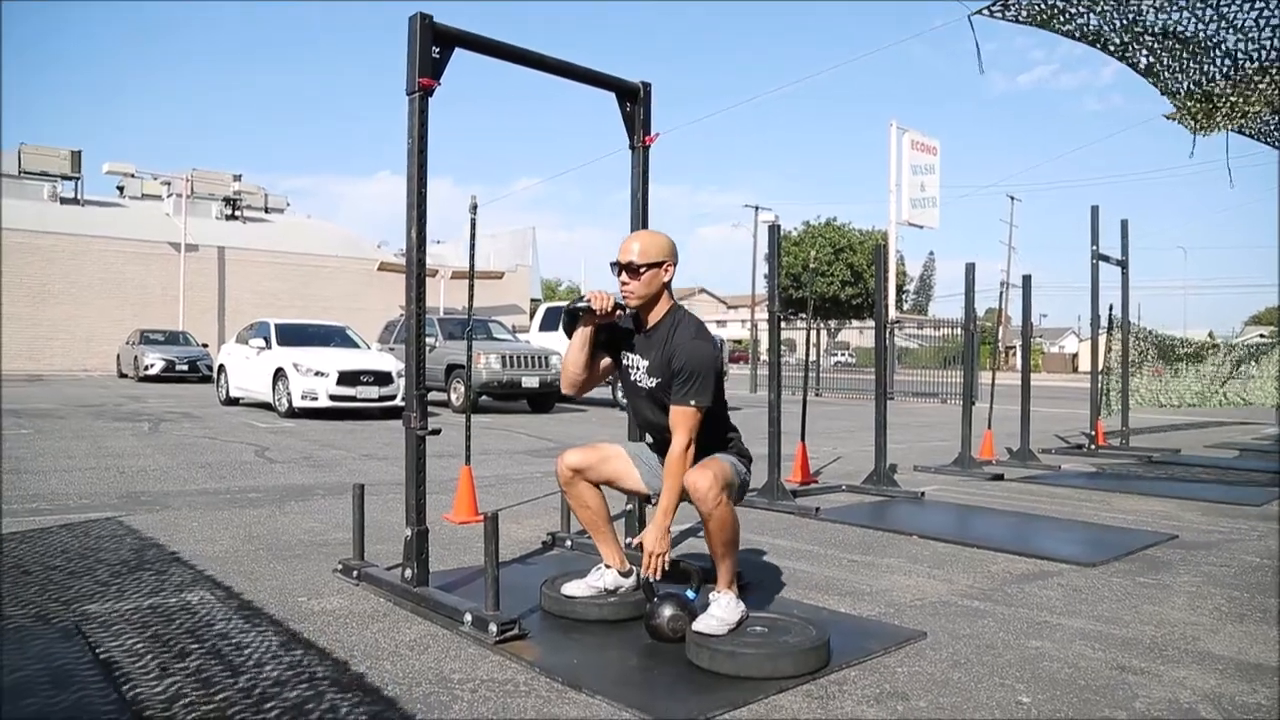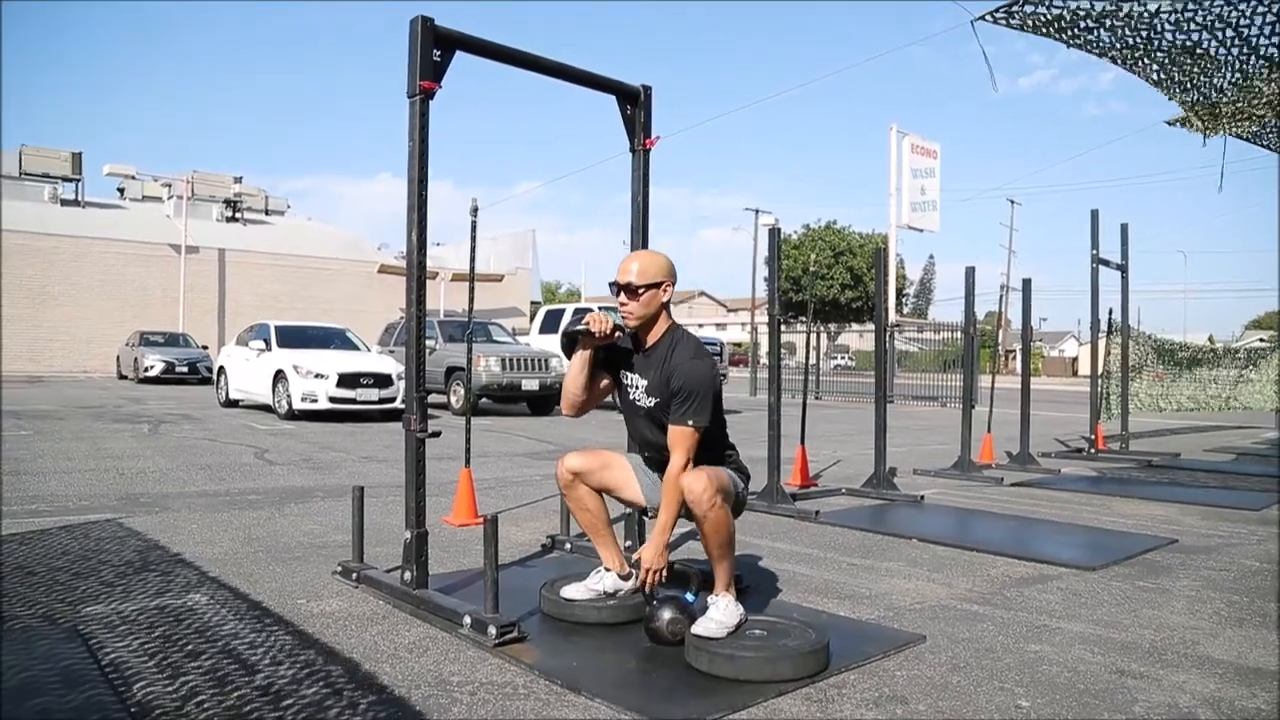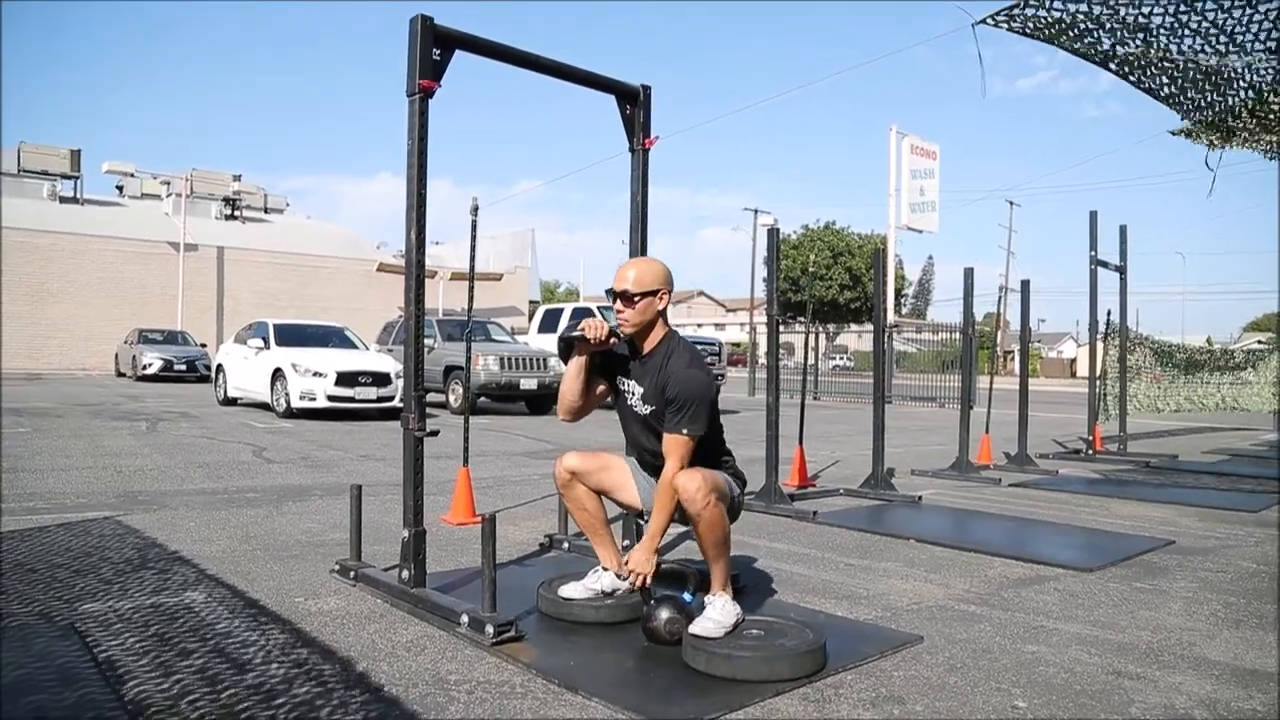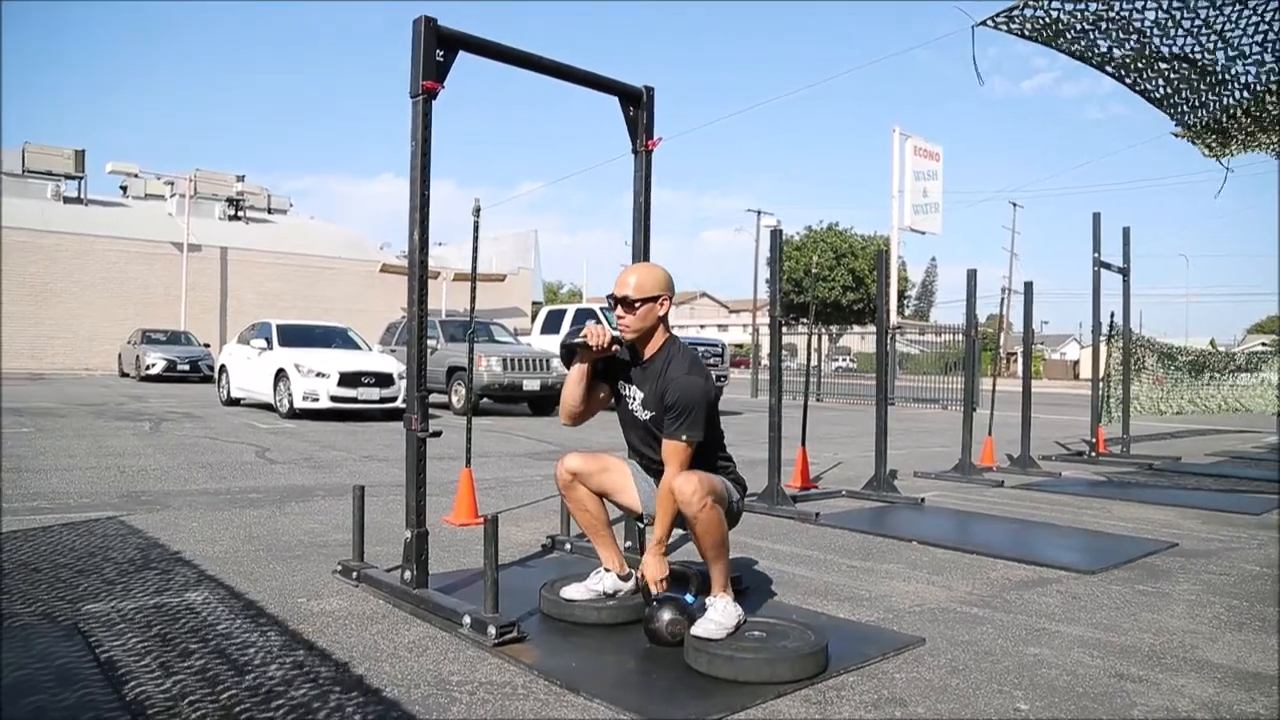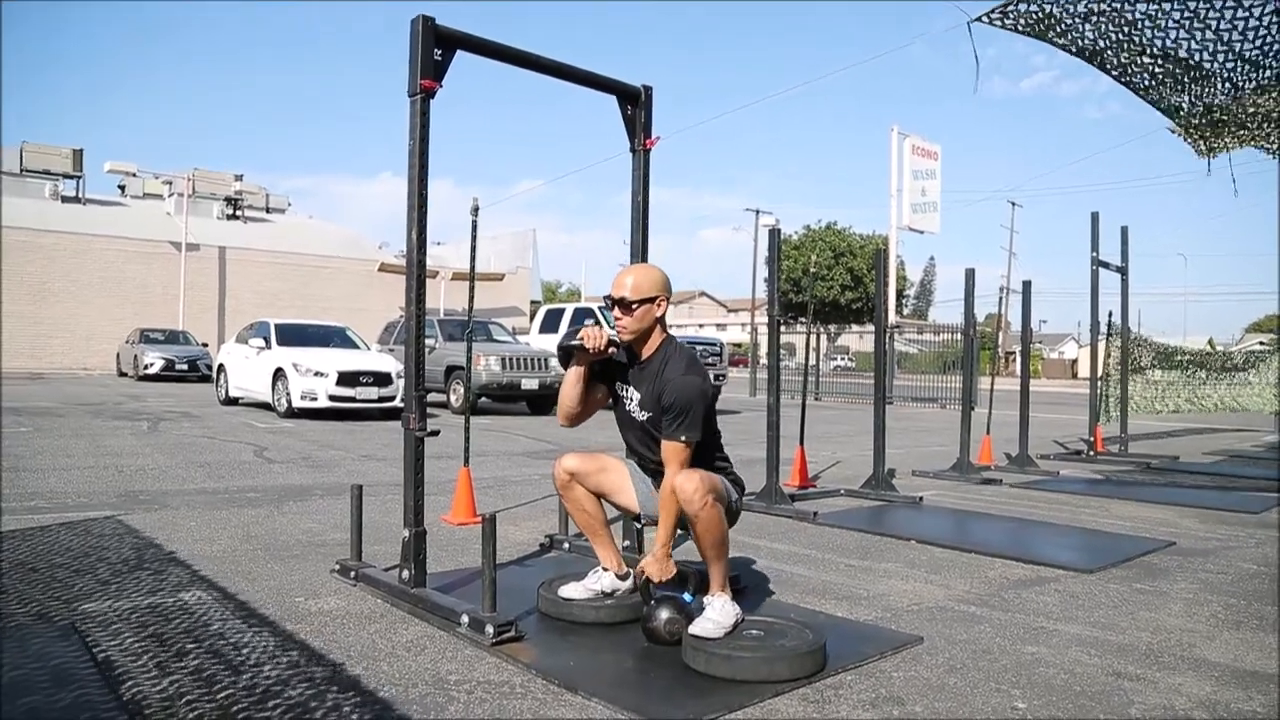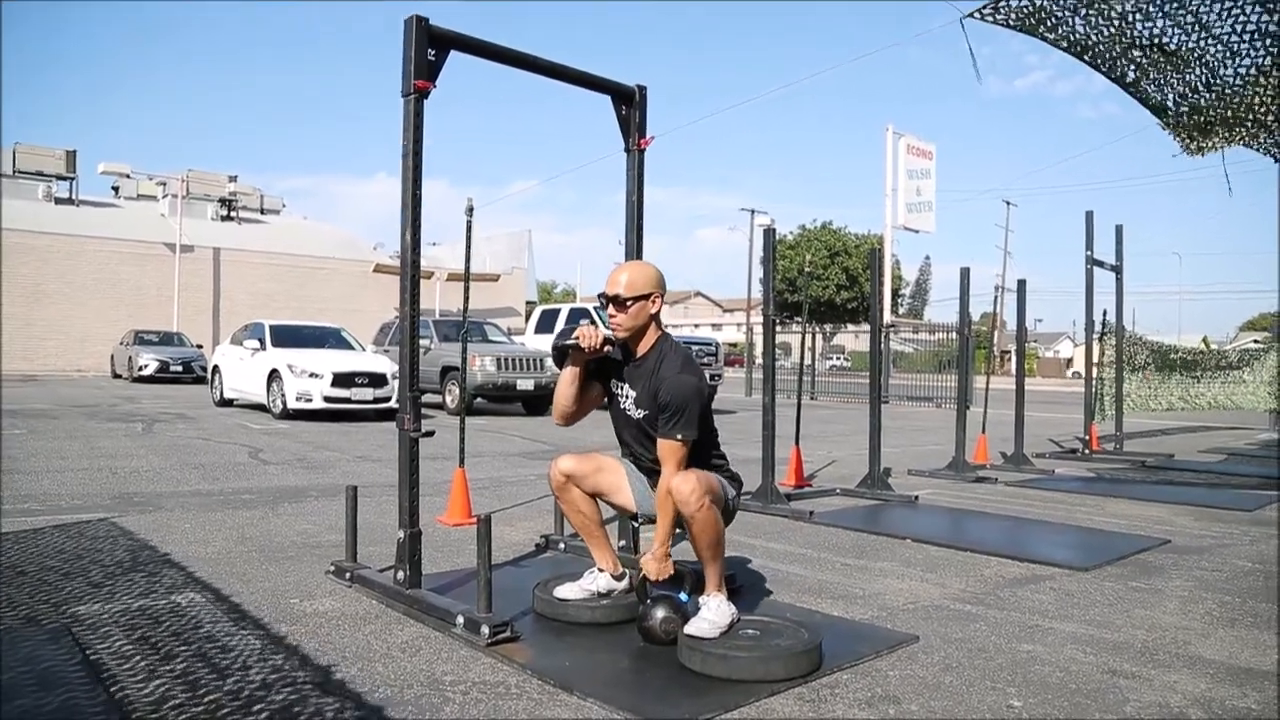
dt=0.2s
person 1, frame 1
left shoulder: (691, 343)
right shoulder: (622, 329)
left elbow: (685, 443)
right elbow: (572, 384)
left wrist: (660, 525)
right wrist: (588, 325)
left hip: (716, 458)
right hip: (660, 455)
left knee: (702, 484)
right knee: (571, 465)
left ankle: (726, 595)
right ankle: (617, 569)
person 1, frame 2
left shoulder: (690, 363)
right shoulder: (621, 347)
left elbow: (683, 461)
right elbow: (572, 405)
left wrist: (658, 542)
right wrist: (587, 346)
left hip: (717, 476)
right hip: (656, 471)
left knee: (697, 486)
right knee: (571, 468)
left ankle: (725, 598)
right ankle: (617, 571)
person 1, frame 3
left shoulder: (686, 371)
right shoulder: (617, 352)
left elbow: (676, 469)
right elbow: (569, 410)
left wrist: (648, 546)
right wrist: (582, 352)
left hip: (713, 482)
left knee: (691, 485)
right knee: (569, 468)
left ankle: (721, 598)
right ankle: (613, 570)
person 1, frame 4
left shoulder: (685, 377)
right shoulder: (618, 356)
left elbow: (675, 475)
right elbow: (571, 415)
left wrist: (656, 551)
right wrist: (584, 358)
left hip: (714, 490)
left knee: (687, 488)
right knee: (570, 468)
left ankle: (722, 599)
right ankle: (615, 572)
person 1, frame 5
left shoulder: (682, 377)
right shoulder: (616, 357)
left elbow: (675, 476)
right elbow: (569, 416)
left wrist: (661, 552)
right wrist: (581, 360)
left hip: (712, 489)
left knee: (690, 487)
right knee: (568, 468)
left ankle: (721, 598)
right ankle: (614, 571)
person 1, frame 6
left shoulder: (677, 375)
right shoulder: (611, 355)
left elbow: (673, 474)
right elbow: (564, 415)
left wrist: (660, 550)
right wrist: (576, 360)
left hip: (709, 486)
left knee: (687, 488)
right knee: (564, 470)
left ankle: (716, 598)
right ankle: (610, 572)
